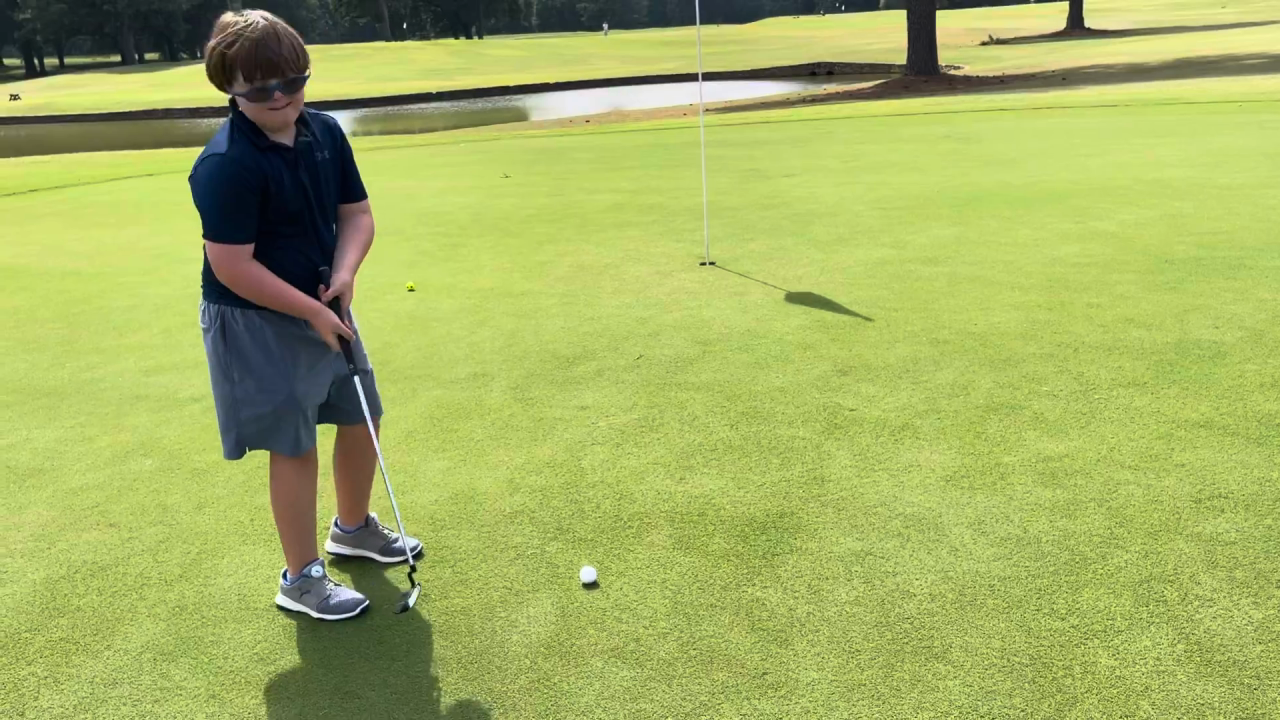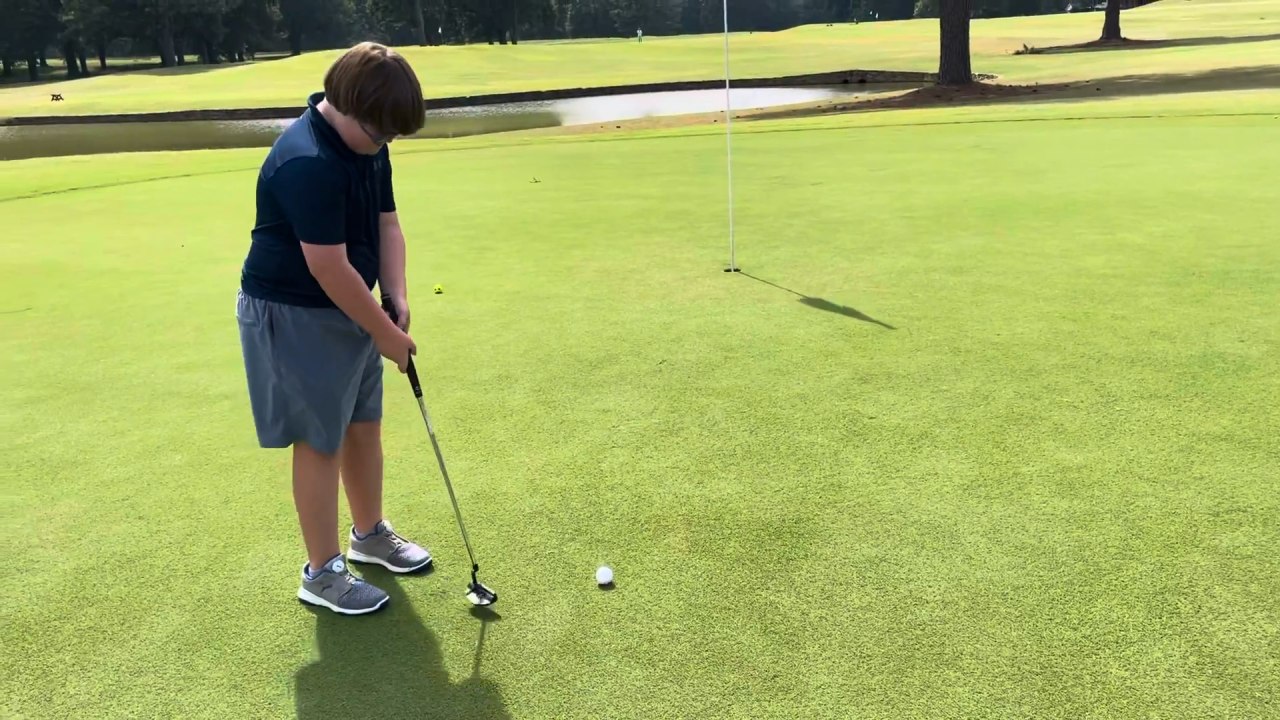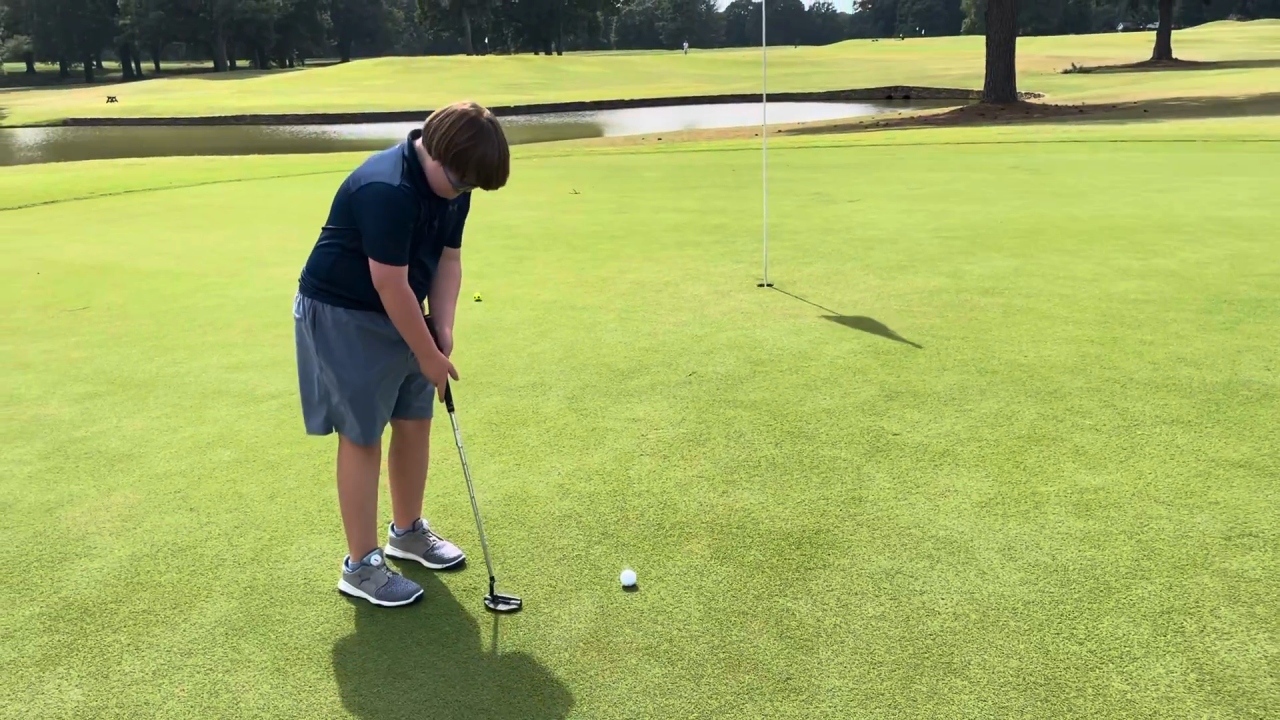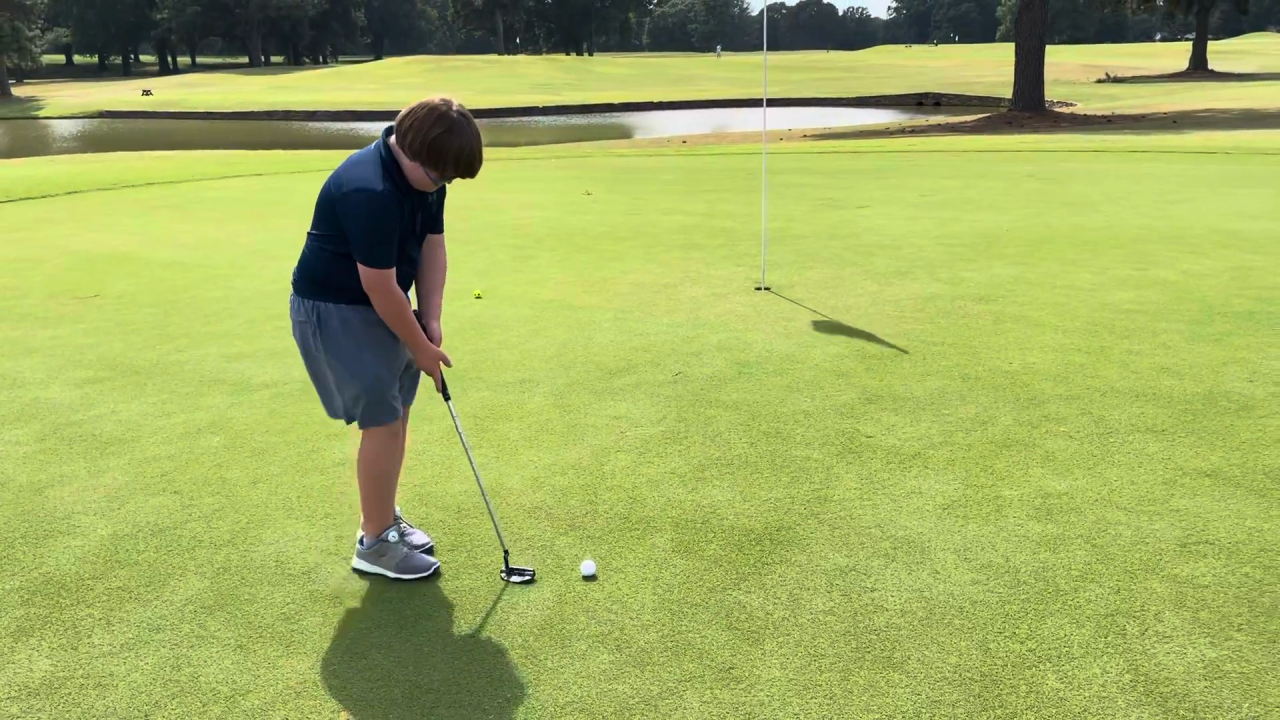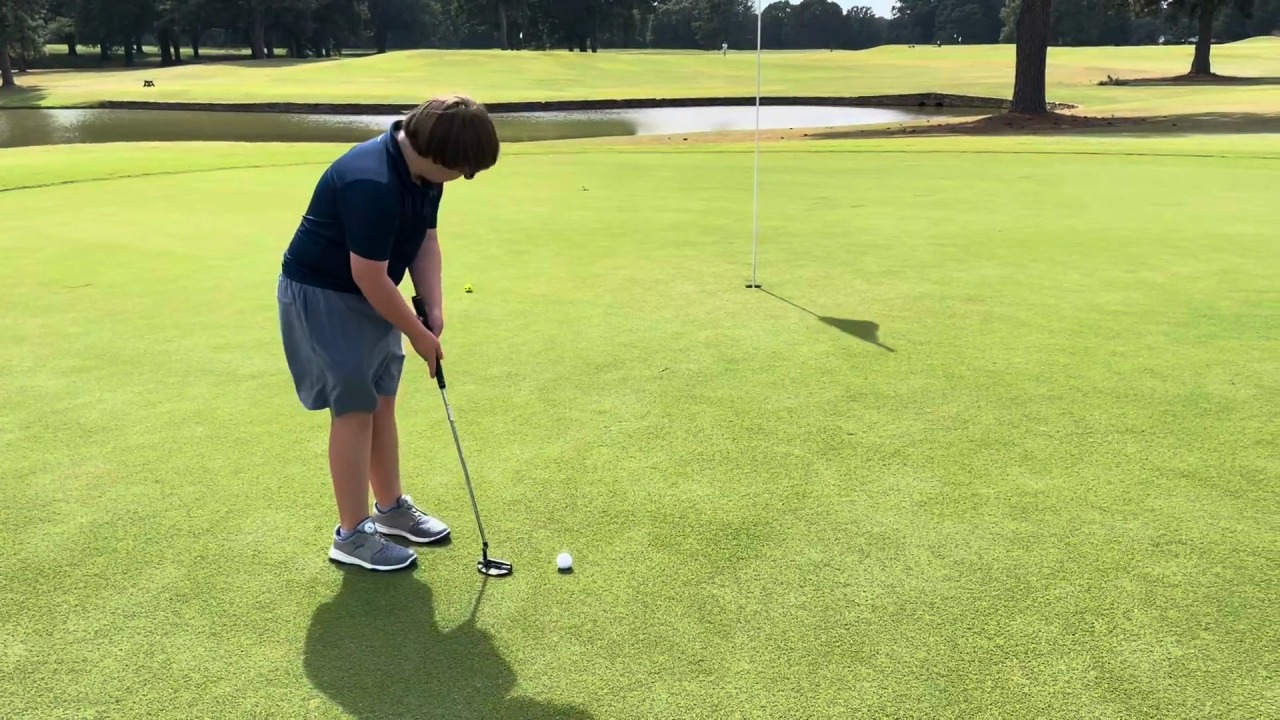
dt=0.7s
person 1, frame 1
left shoulder: (324, 132)
right shoulder: (225, 166)
left elbow: (356, 214)
right elbow: (232, 268)
left wrist: (344, 275)
right wrist: (311, 309)
left hip: (323, 310)
right hip: (255, 323)
left knee: (359, 419)
right knee: (293, 447)
left ankle: (354, 526)
right ankle: (300, 578)
person 1, frame 2
left shoulder: (367, 146)
right shoulder: (306, 165)
left elbow: (386, 225)
right elbow: (330, 268)
left wrist: (397, 300)
right wrist: (385, 332)
left hip: (347, 308)
right hip: (291, 315)
left knee: (363, 425)
right knee: (320, 440)
left ankle: (369, 533)
right ankle: (322, 572)
person 1, frame 3
left shoulder: (451, 186)
right shoulder: (386, 190)
left elbow: (447, 260)
right elbow: (391, 285)
left wrist: (443, 328)
right wrist: (428, 354)
left hip: (400, 315)
right hip: (342, 316)
left knee: (415, 421)
right knee: (362, 436)
left ankle: (408, 530)
right ankle: (361, 565)
person 1, frame 4
left shoulder: (424, 175)
right shoulder: (370, 193)
left elbow: (432, 246)
right elbow: (379, 287)
left wrist: (431, 319)
right wrist: (421, 348)
left hip: (377, 302)
right hip: (333, 308)
left knee: (395, 411)
right knee: (382, 419)
left ankle: (381, 516)
right ankle: (374, 543)
person 1, frame 5
left shoulder: (423, 173)
right shoulder: (372, 184)
left elbow: (426, 241)
right elbow: (370, 276)
left wrist: (433, 309)
right wrist: (417, 334)
left hip: (368, 294)
right hip: (322, 294)
left knee: (381, 402)
right knee: (354, 409)
left ankle: (391, 507)
right ankle: (352, 534)
